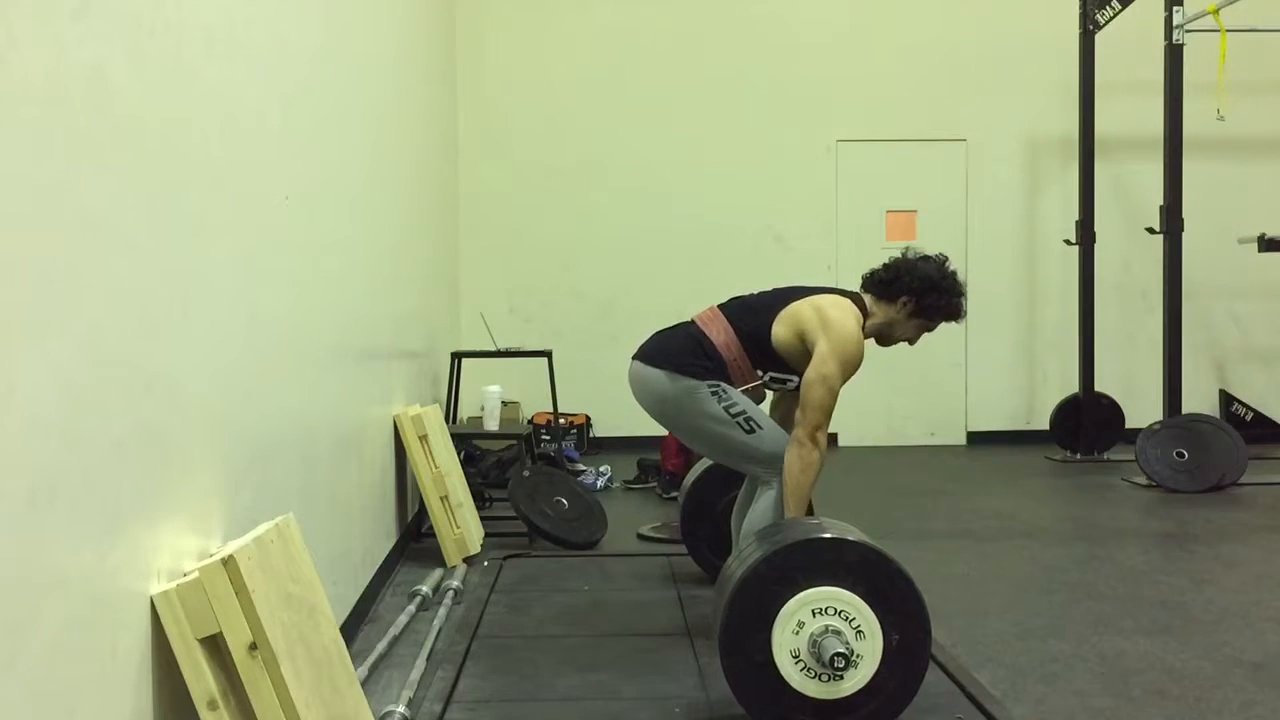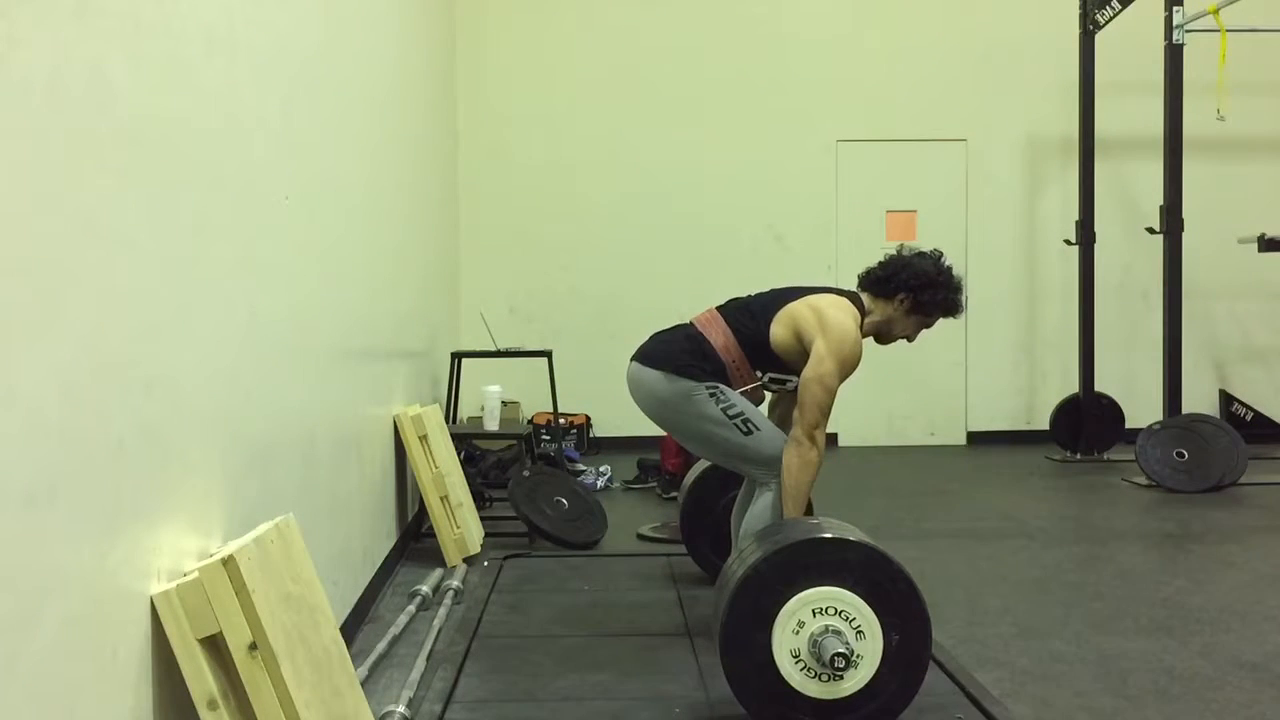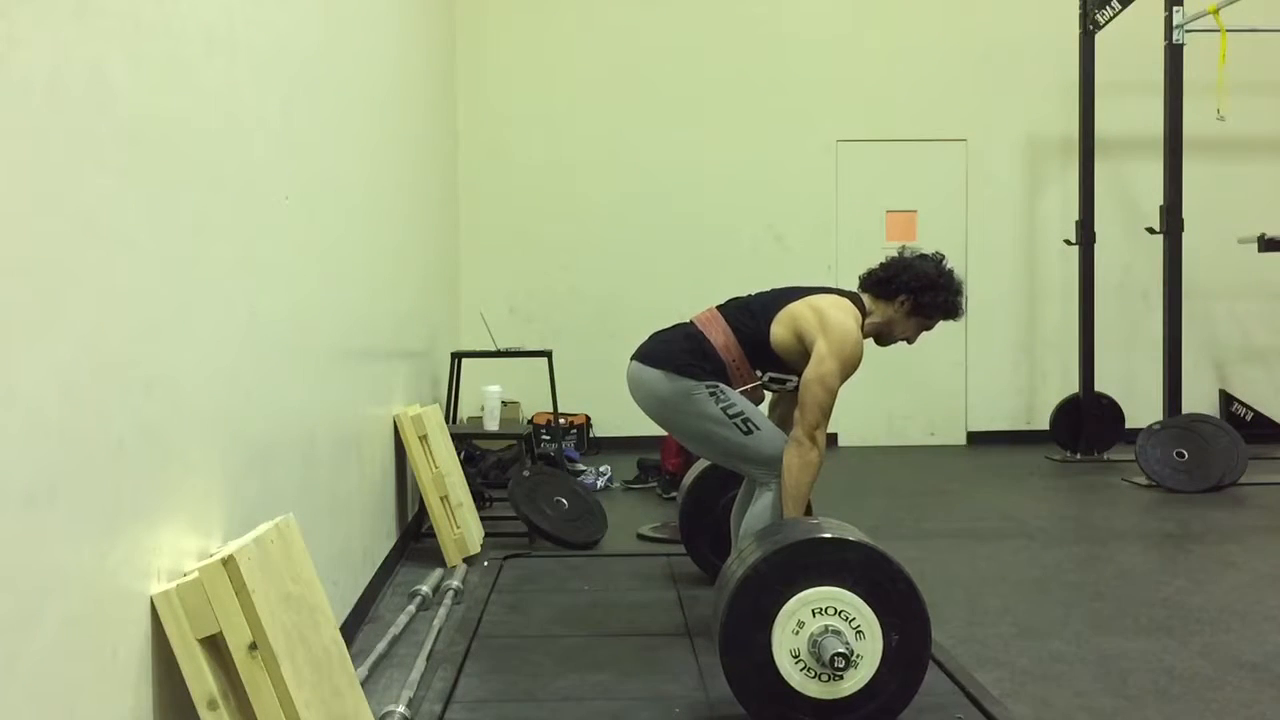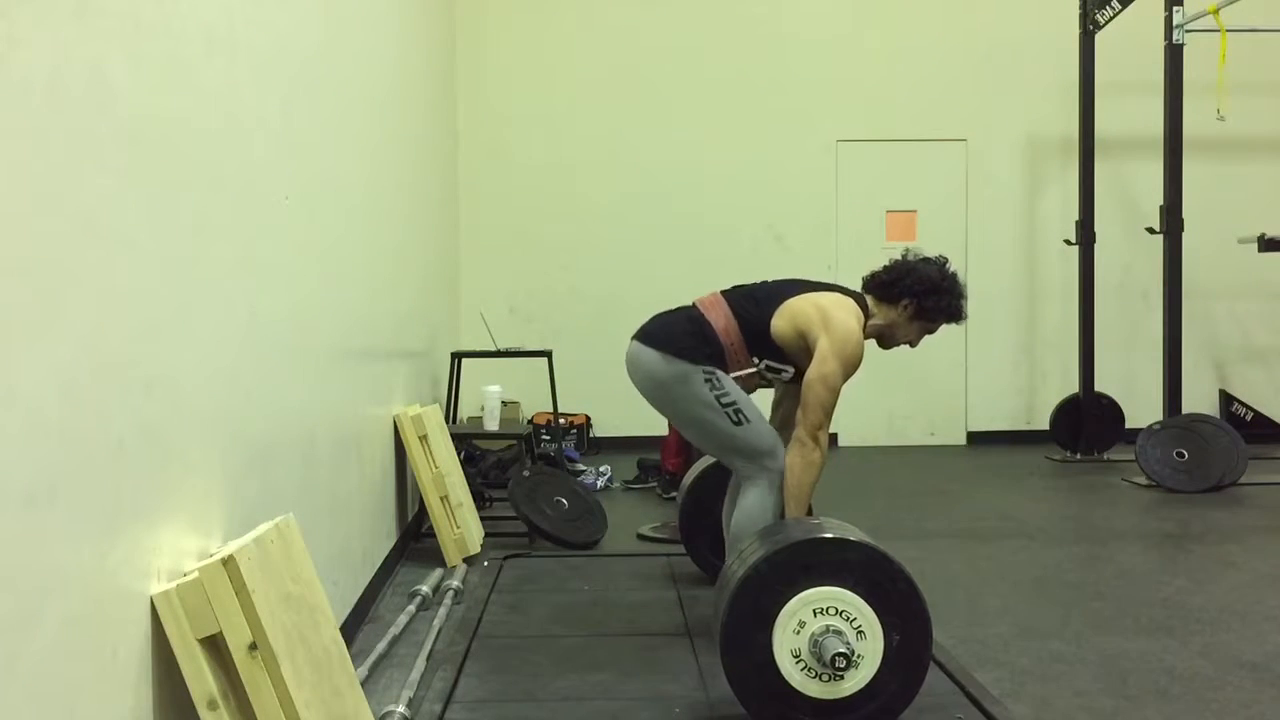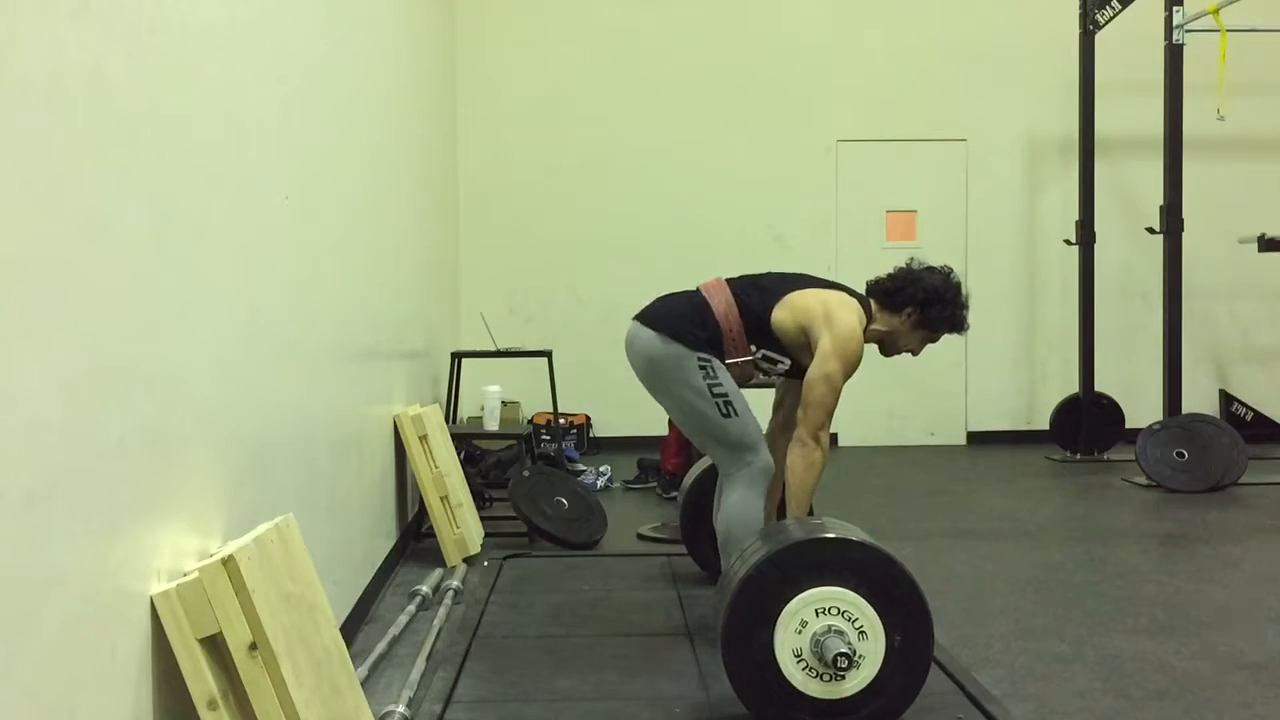
dt=0.2s
person 1, frame 1
left shoulder: (834, 313)
right shoulder: (844, 332)
left elbow: (786, 417)
right elbow: (808, 437)
left hip: (661, 365)
right hip: (677, 375)
left knee: (772, 465)
right knee: (779, 470)
person 1, frame 2
left shoulder: (832, 313)
right shoulder: (842, 333)
left elbow: (785, 419)
right elbow: (806, 437)
left hip: (660, 367)
right hip: (675, 378)
left knee: (771, 466)
right knee: (779, 471)
person 1, frame 3
left shoulder: (833, 315)
right shoulder: (843, 333)
left elbow: (785, 415)
right elbow: (807, 437)
left hip: (661, 366)
right hip: (675, 377)
left knee: (771, 466)
right knee: (780, 471)
person 1, frame 4
left shoulder: (836, 314)
right shoulder: (844, 331)
left elbow: (788, 420)
right elbow: (809, 437)
left hip: (659, 351)
right hip: (671, 358)
left knee: (761, 463)
right knee: (767, 468)
person 1, frame 5
left shoulder: (835, 316)
right shoulder: (845, 331)
left elbow: (786, 424)
right elbow: (810, 437)
left wrist: (765, 515)
left hip: (660, 335)
right hip: (670, 341)
left knee: (744, 464)
right knee: (748, 466)
